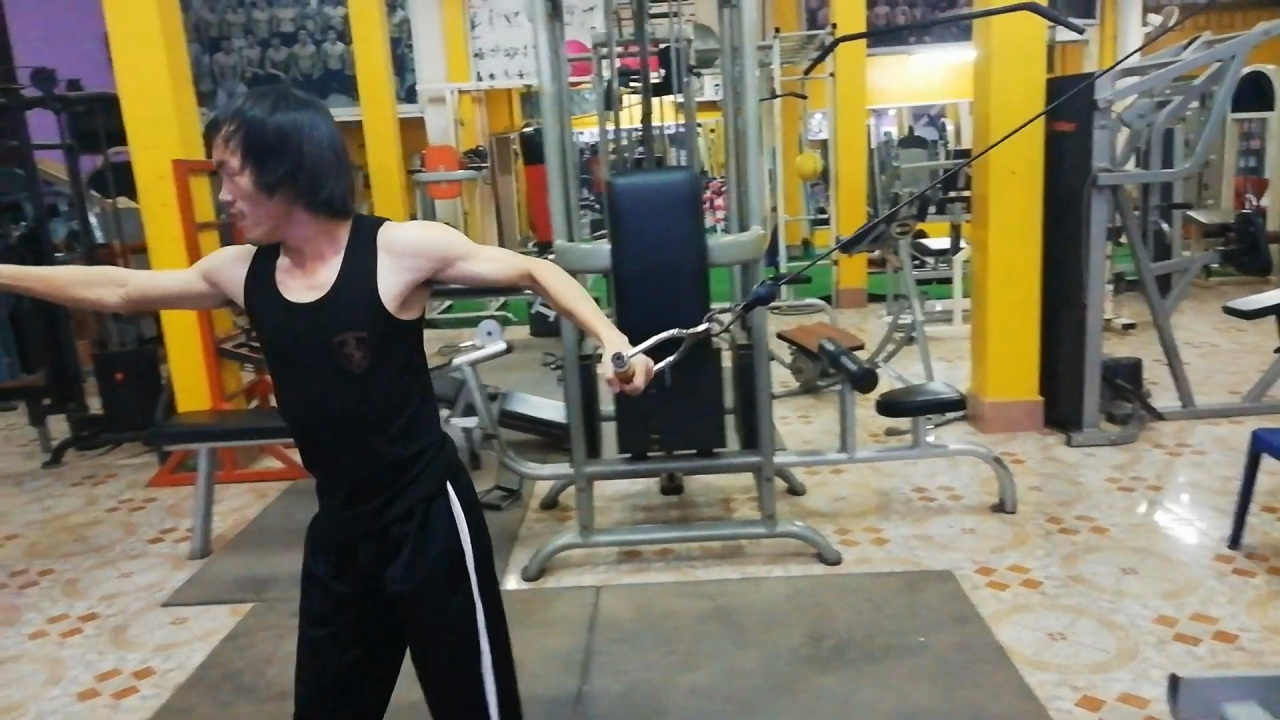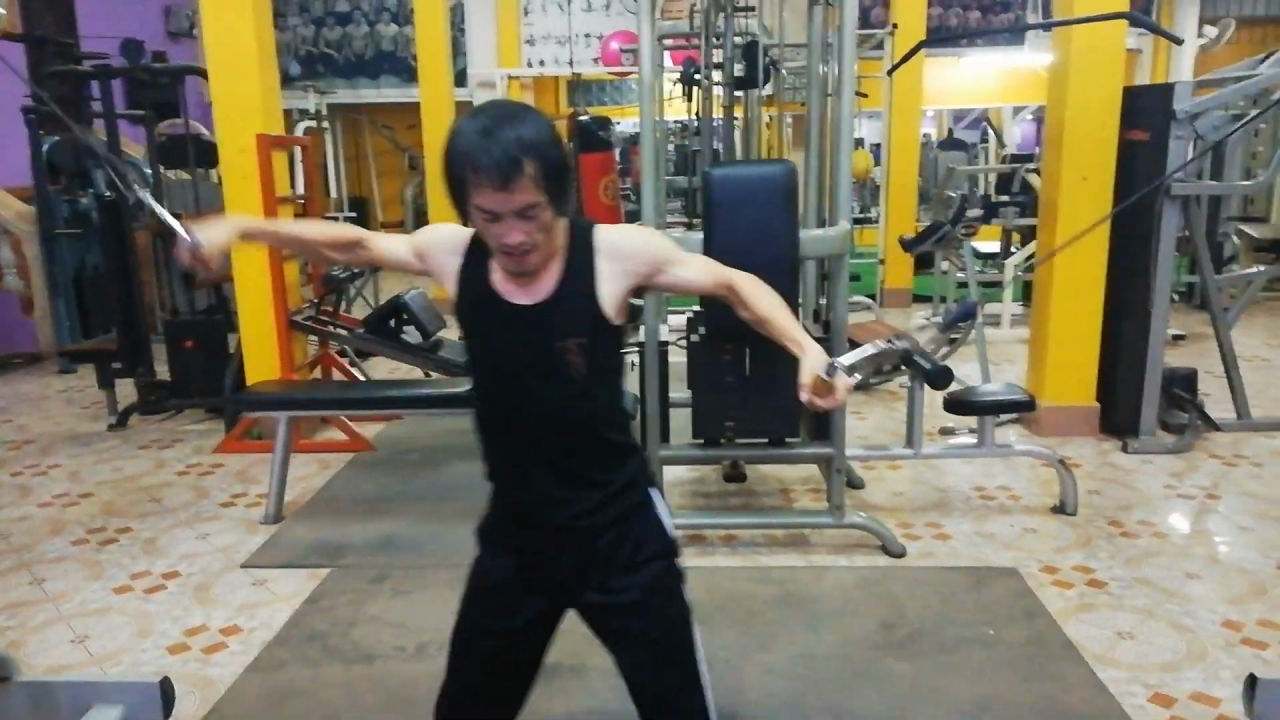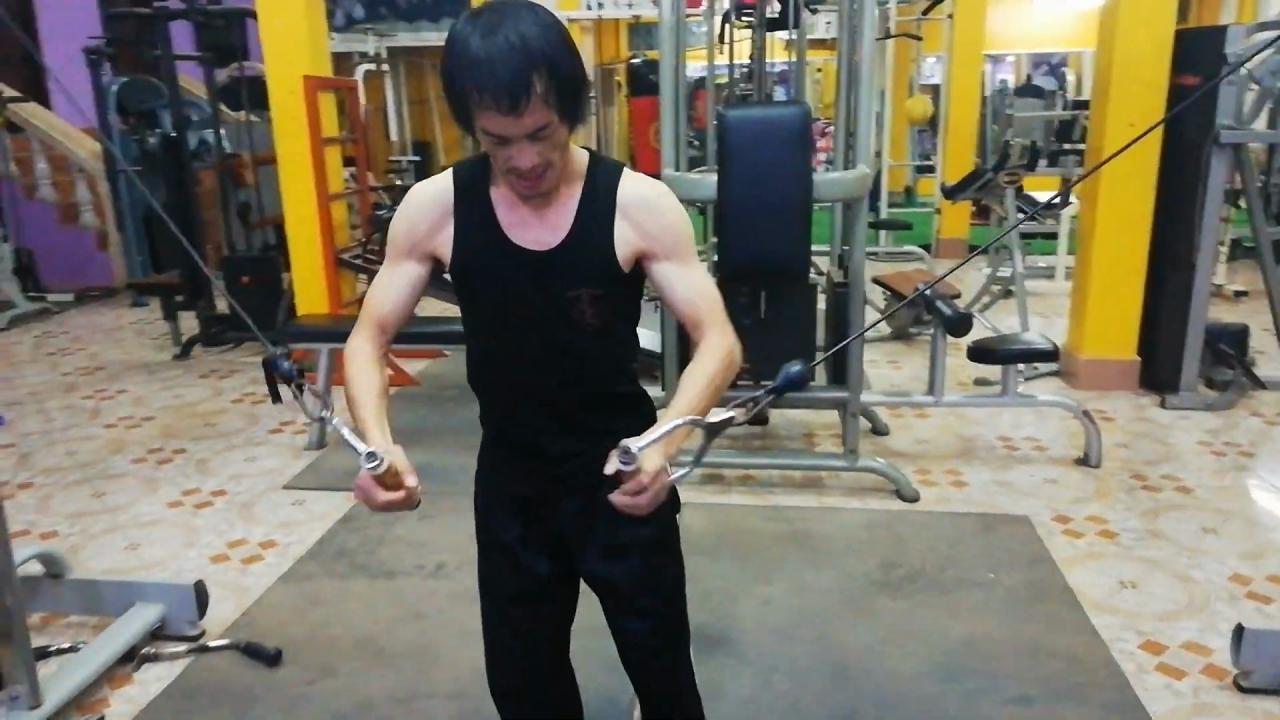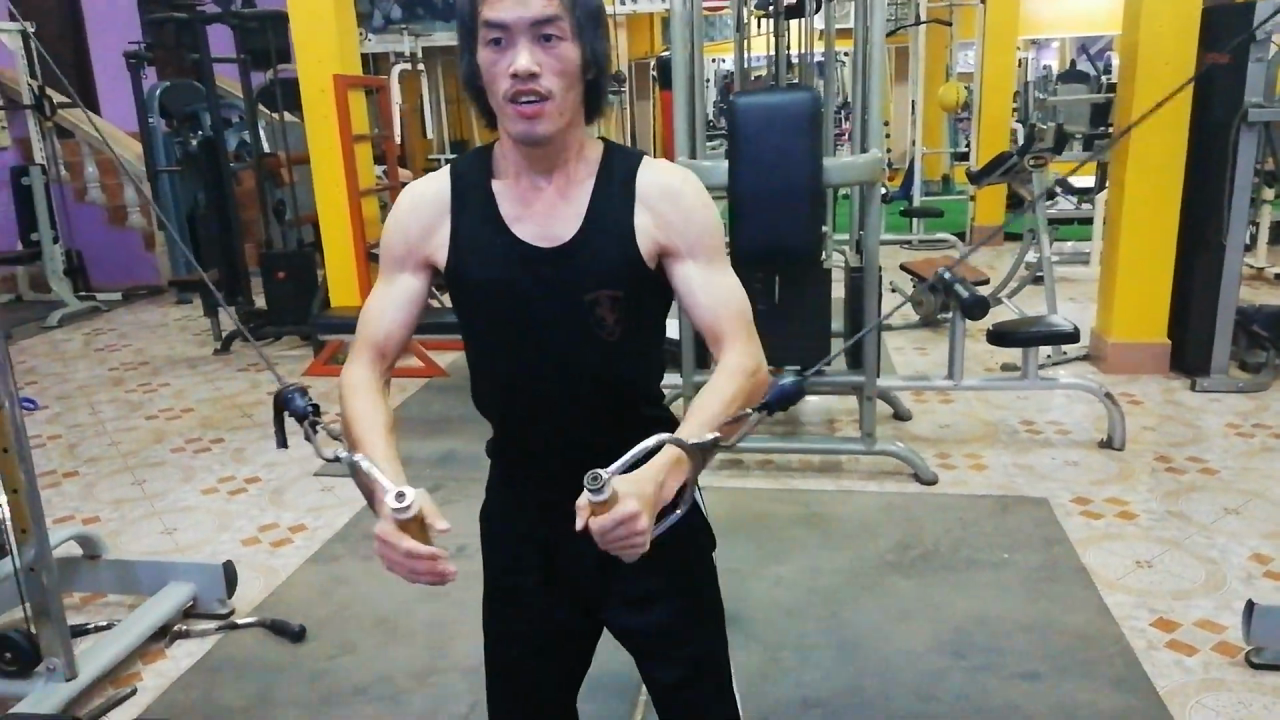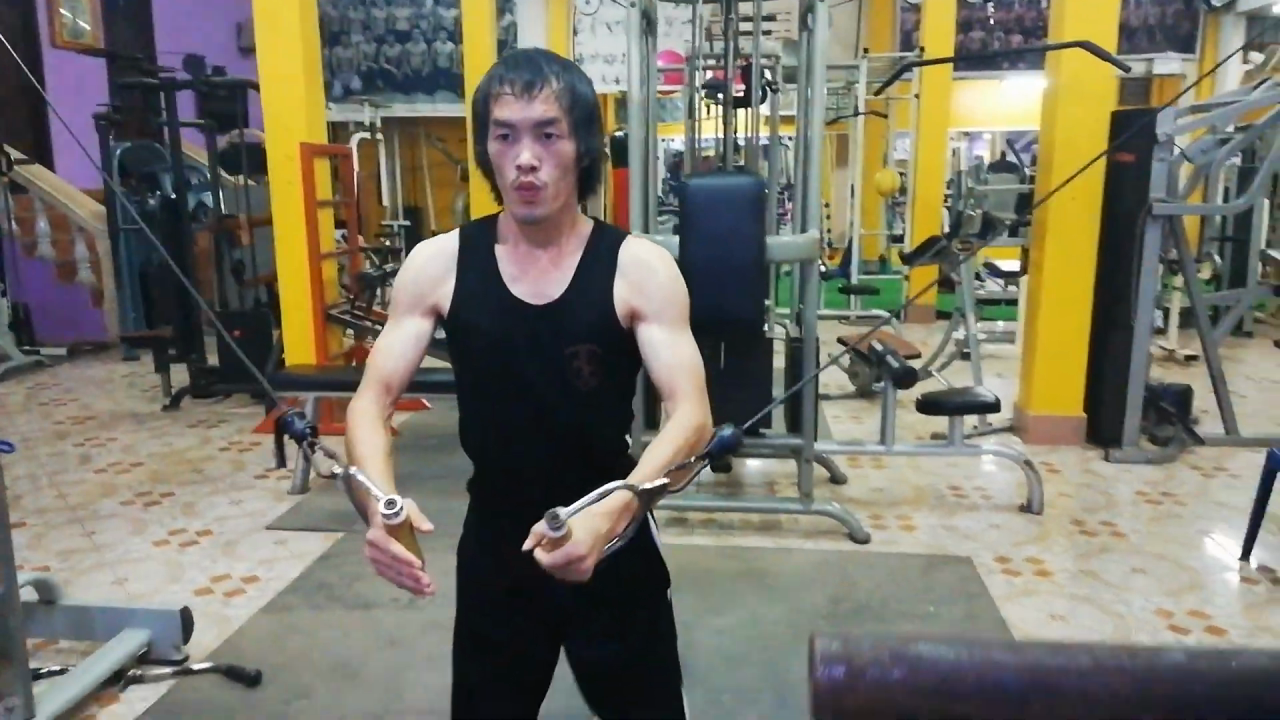
dt=1s
person 1, frame 1
left shoulder: (400, 250)
right shoulder: (242, 271)
left elbow: (532, 272)
right elbow: (118, 289)
left wrist: (609, 337)
left hip: (427, 518)
right hip: (339, 528)
person 1, frame 2
left shoulder: (616, 252)
right shoulder: (450, 255)
left elbow: (732, 283)
right elbow: (355, 242)
left wrist: (806, 348)
right wrist: (242, 228)
left hip: (620, 528)
right hip: (516, 532)
person 1, frame 3
left shoulder: (639, 203)
right shoulder: (436, 207)
left elbow: (718, 342)
right elbow: (369, 339)
left wrist: (665, 439)
right wrist: (379, 443)
left hip: (620, 478)
right hip: (510, 488)
person 1, frame 4
left shoulder: (662, 195)
right shoulder: (431, 207)
left elbow: (742, 361)
right elbow: (367, 366)
left wrist: (662, 476)
right wrist: (390, 490)
left hip: (644, 512)
right hip: (520, 518)
person 1, frame 5
left shoulder: (638, 267)
right shoulder: (439, 264)
left elbow: (691, 416)
right elbow: (374, 398)
left wrist: (612, 512)
right wrist: (382, 504)
left hip: (612, 548)
right hip: (494, 551)
